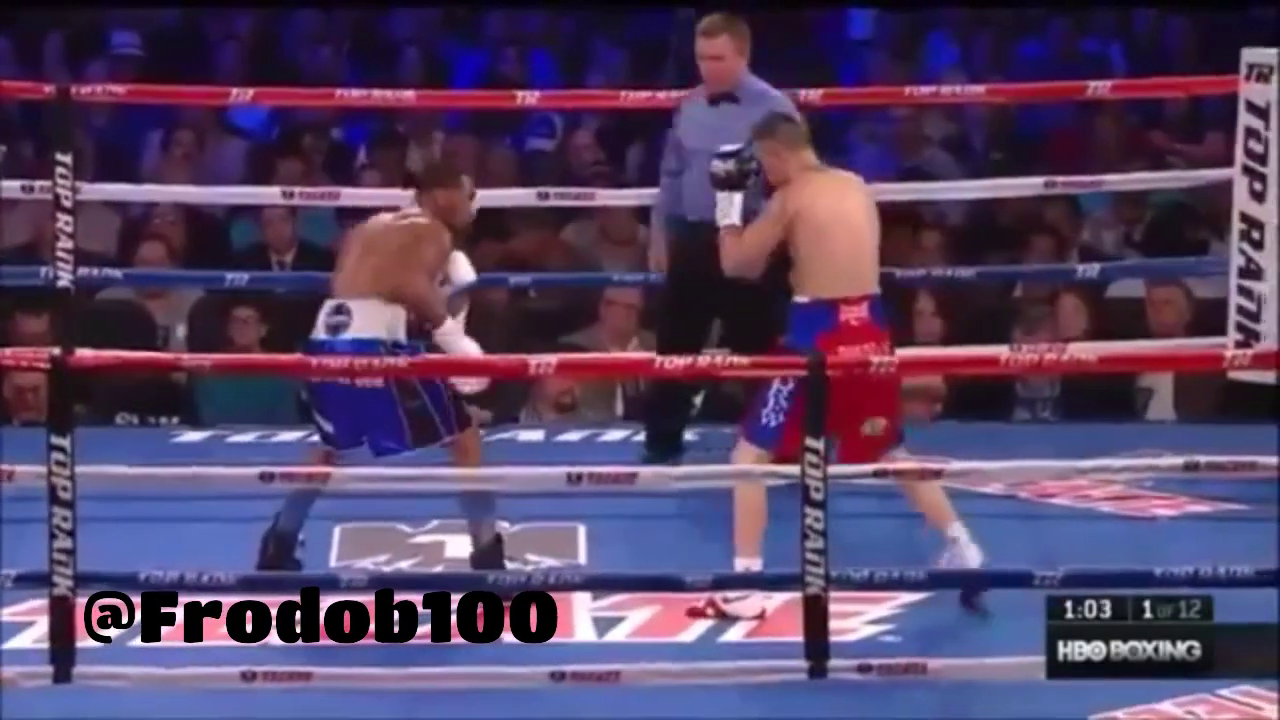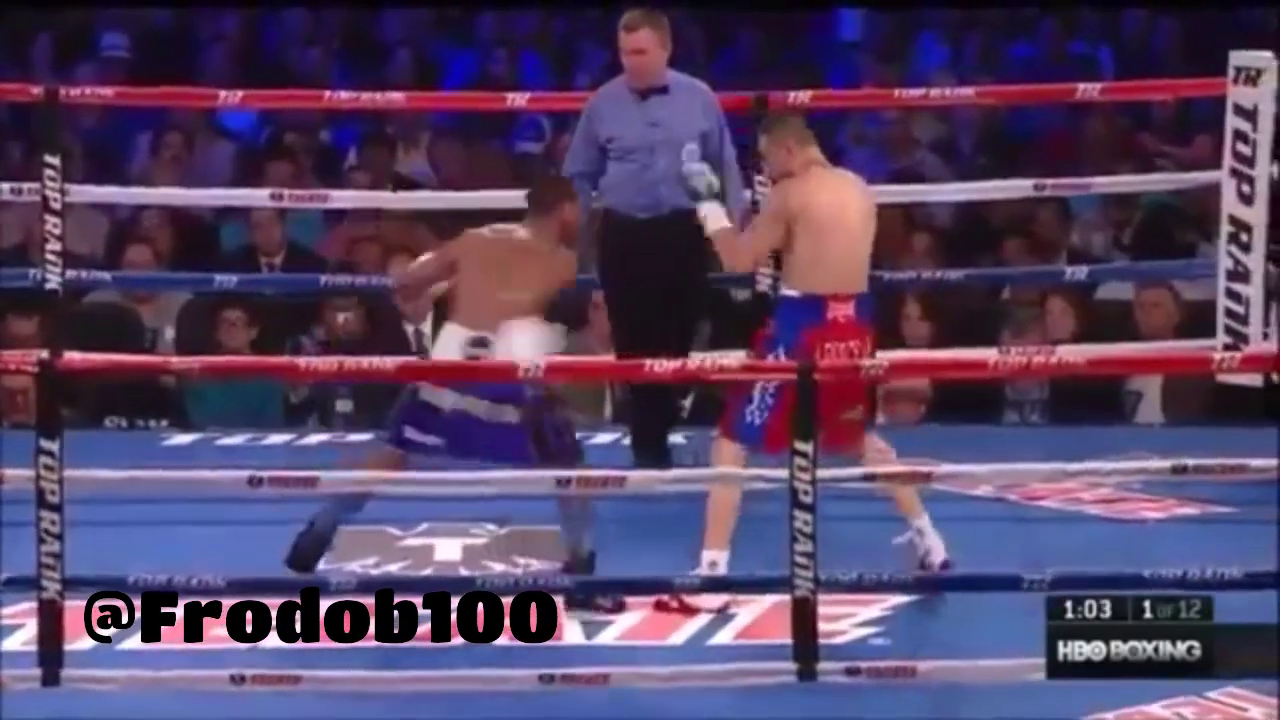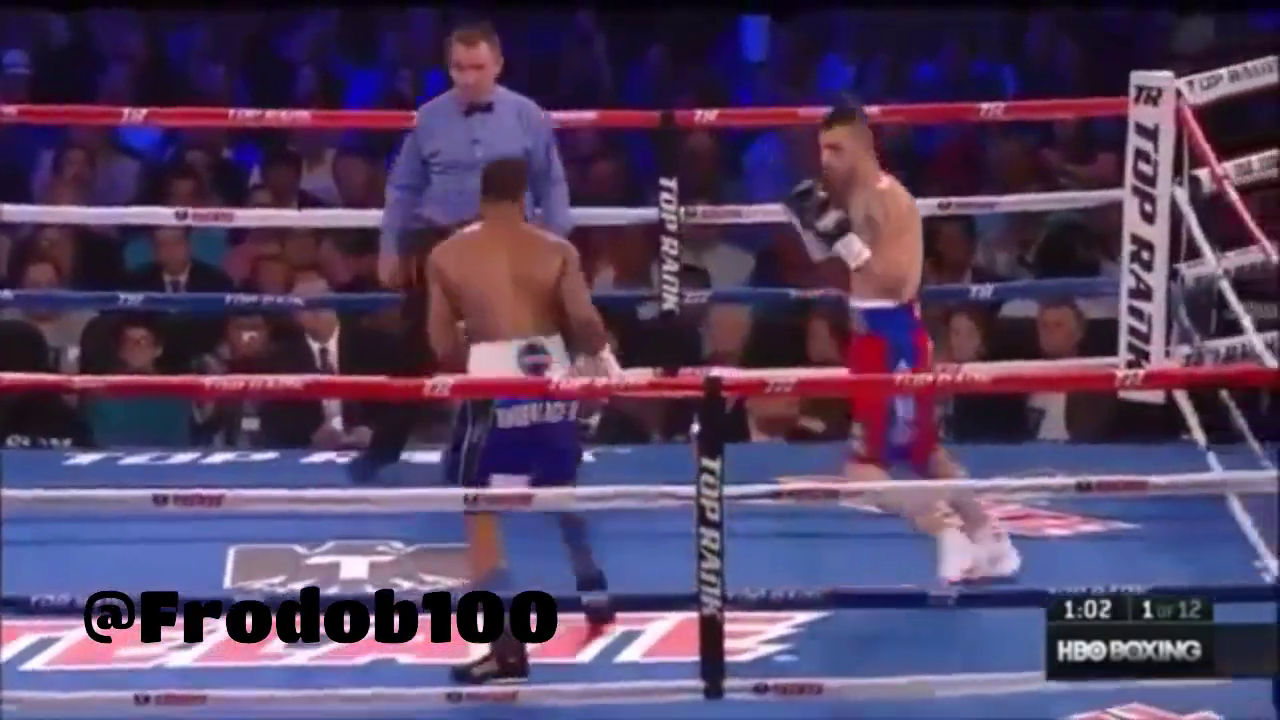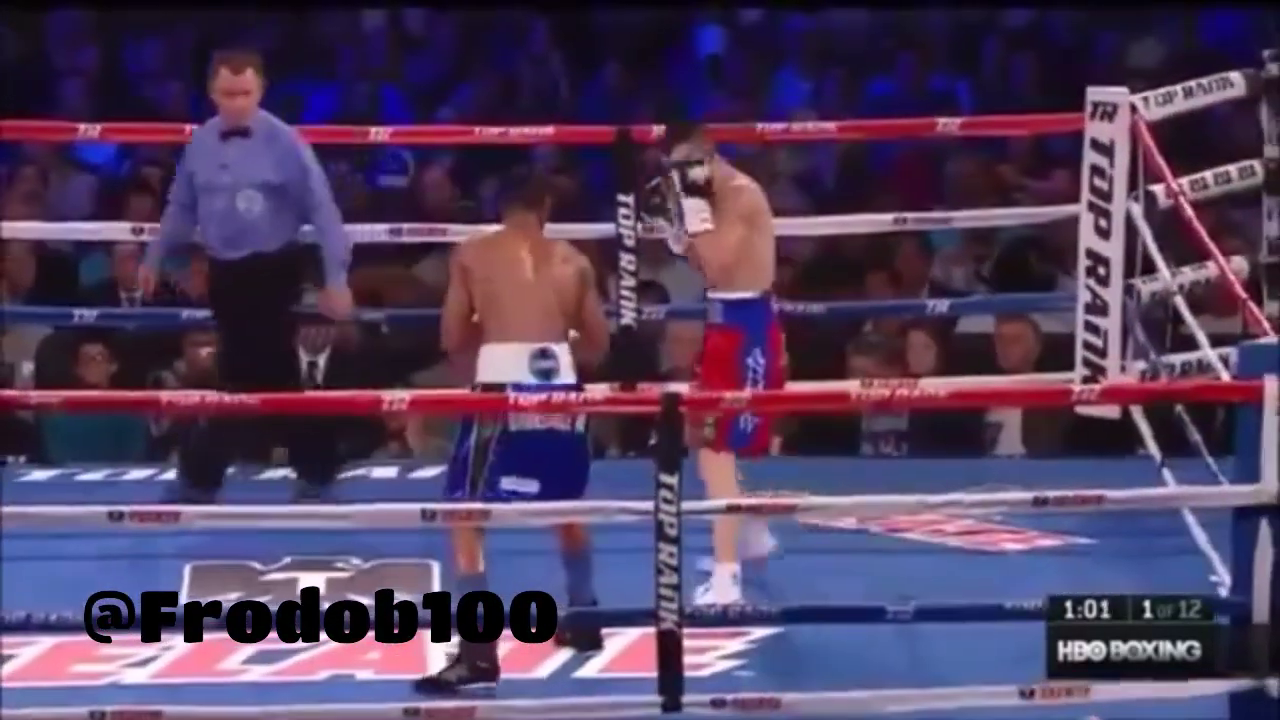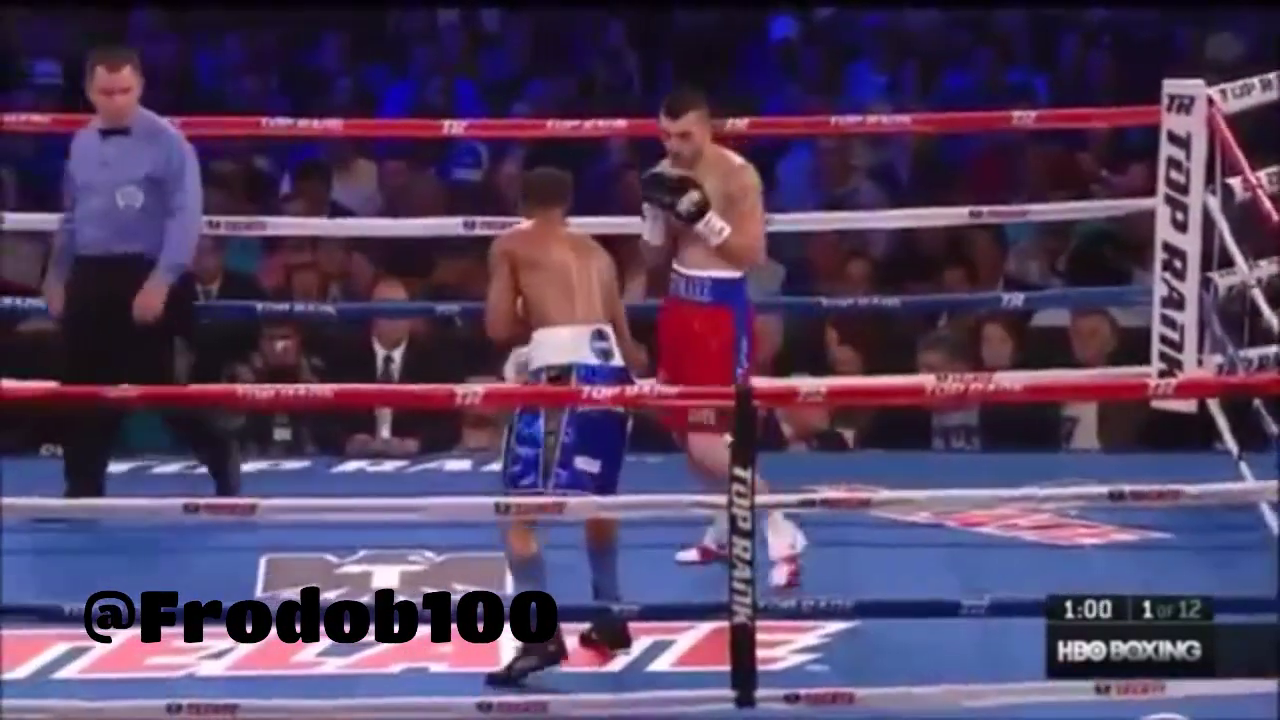
dt=0.7s
person 1, frame 1
left shoulder: (790, 197)
right shoulder: (856, 187)
left elbow: (737, 264)
left wrist: (728, 196)
left hip: (817, 335)
right hip: (870, 331)
left knee: (752, 456)
right knee: (889, 453)
left ankle: (744, 587)
right ankle: (961, 549)
person 1, frame 2
left shoulder: (790, 194)
right shoulder: (858, 188)
left elbow: (740, 259)
left wrist: (706, 202)
left hip: (803, 329)
right hip: (853, 327)
left knee: (731, 447)
right knee: (861, 436)
left ankle: (710, 576)
right ankle: (928, 542)
person 1, frame 3
left shoulder: (889, 200)
right shoulder: (848, 199)
left elbow: (898, 281)
right elbow: (839, 281)
left wrist: (842, 237)
right wrist: (816, 234)
left hip: (894, 338)
right hip: (870, 336)
left knee: (867, 469)
right knee: (922, 453)
left ankle: (957, 545)
right ankle: (990, 545)
person 1, frame 4
left shoulder: (741, 195)
right shoulder: (713, 195)
left elbow: (717, 266)
right elbow: (701, 260)
left wrist: (693, 202)
right wrist: (676, 214)
left hip: (746, 332)
right hip: (728, 326)
left knee: (716, 456)
right knee: (702, 437)
left ankle: (724, 582)
right ankle: (750, 530)
person 1, frame 5
left shoulder: (736, 173)
right shoulder: (669, 174)
left elbow: (753, 252)
right elbow: (656, 253)
left wrist: (702, 215)
right wrist: (654, 211)
left hip: (723, 309)
right hip: (679, 304)
left knee: (706, 442)
right knee: (685, 430)
left ankle: (780, 530)
right ankle: (726, 527)
person 2, frame 1
left shoulder: (374, 226)
right shoulder: (434, 232)
right elbow: (413, 289)
left wrist: (442, 280)
right wrist: (459, 344)
left hip: (326, 341)
right hip: (375, 345)
left knee: (331, 449)
right knee: (466, 442)
left ankle: (277, 548)
right ankle: (487, 559)
person 2, frame 2
left shoulder: (479, 240)
right shoulder: (557, 260)
left elbow: (405, 283)
left wrist: (438, 274)
right hip: (506, 383)
left knee: (391, 457)
right knee: (568, 468)
left ankle: (312, 543)
right ankle: (580, 579)
person 2, frame 3
left shoulder: (447, 257)
right shoulder: (556, 250)
left elbow: (443, 346)
right elbow: (584, 320)
right wrist: (601, 356)
left hip: (494, 386)
right hip: (554, 380)
left knee: (480, 513)
right knee: (559, 488)
left ankle: (507, 647)
right ankle: (593, 590)
person 2, frame 4
left shoulder: (470, 254)
right shoulder: (574, 262)
left elbow: (453, 340)
right elbow: (597, 347)
left hip: (503, 389)
right hip: (560, 389)
left knee: (465, 519)
right knee: (565, 504)
left ankle: (477, 652)
right ankle: (583, 622)
person 2, frame 5
left shoulder: (510, 245)
right shoulder: (598, 254)
left elbow: (499, 328)
left hip: (562, 374)
right hip: (611, 372)
right knee: (595, 497)
left ankle: (543, 635)
right ankle: (610, 620)
person 3, frame 1
left shoulder: (772, 108)
right shoulder: (690, 108)
right elbow: (674, 176)
right wrist: (659, 232)
right hip: (693, 241)
left knee: (754, 351)
right knee: (674, 345)
right ankle: (661, 443)
person 3, frame 2
left shoulder: (700, 98)
right shoulder: (603, 103)
left elbow: (724, 166)
right elbow: (578, 176)
left wrist: (733, 224)
left hip: (684, 233)
right hip: (626, 236)
left knee: (677, 343)
right knee: (636, 345)
left ankle: (656, 439)
right ankle: (648, 445)
person 3, frame 3
left shoulder: (529, 116)
right shoulder: (430, 118)
left elbow: (552, 186)
right elbow: (403, 188)
right wrist: (389, 247)
right hip: (442, 246)
right knee: (419, 349)
right ankle: (383, 448)
person 3, frame 4
left shoulder: (285, 144)
right shoulder: (201, 141)
left elbow: (323, 212)
right elbow: (182, 207)
left wrist: (336, 281)
right wrist: (154, 257)
left hip: (270, 272)
right hip: (224, 272)
left knee: (243, 378)
right knee: (269, 378)
left ankle: (197, 482)
right ankle: (317, 468)
person 3, frame 5
left shoulder: (167, 143)
right shoulder: (81, 144)
left elbow: (184, 218)
left wrist: (159, 281)
right wrist: (59, 275)
left hip: (147, 277)
right hip: (92, 277)
left knee: (152, 384)
right knee: (84, 387)
left ankle: (220, 456)
right ankle: (83, 492)
